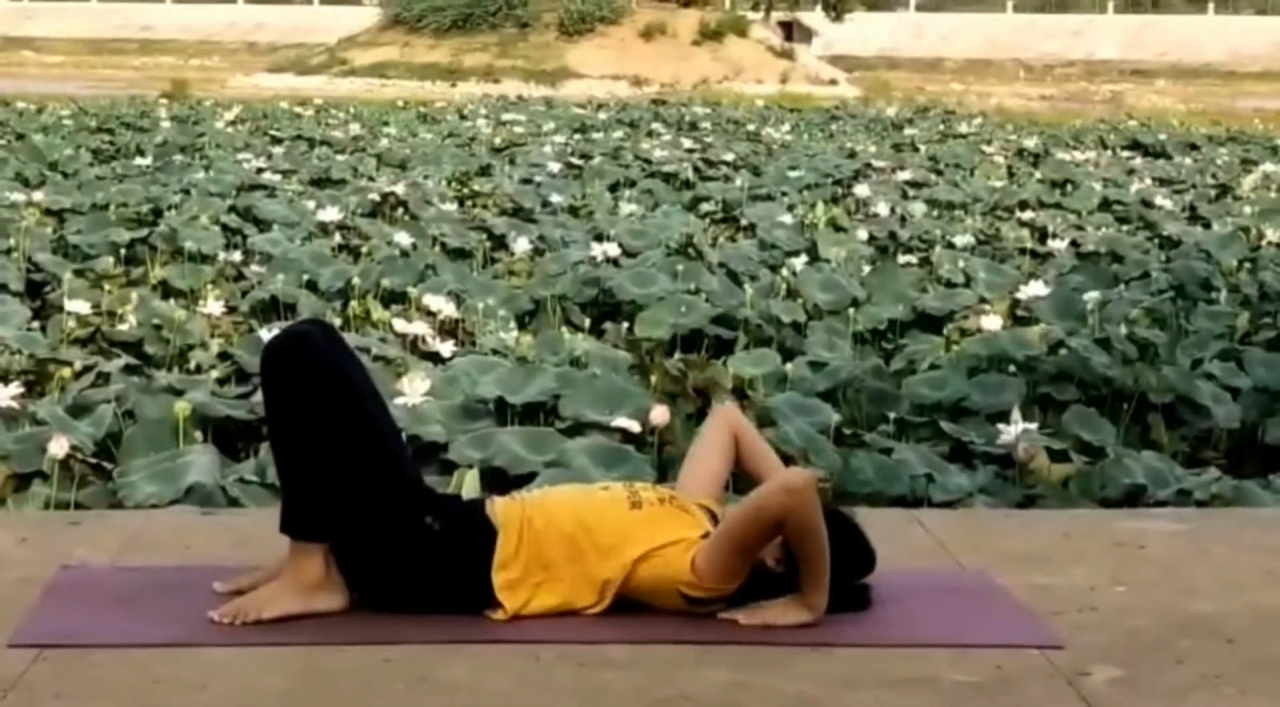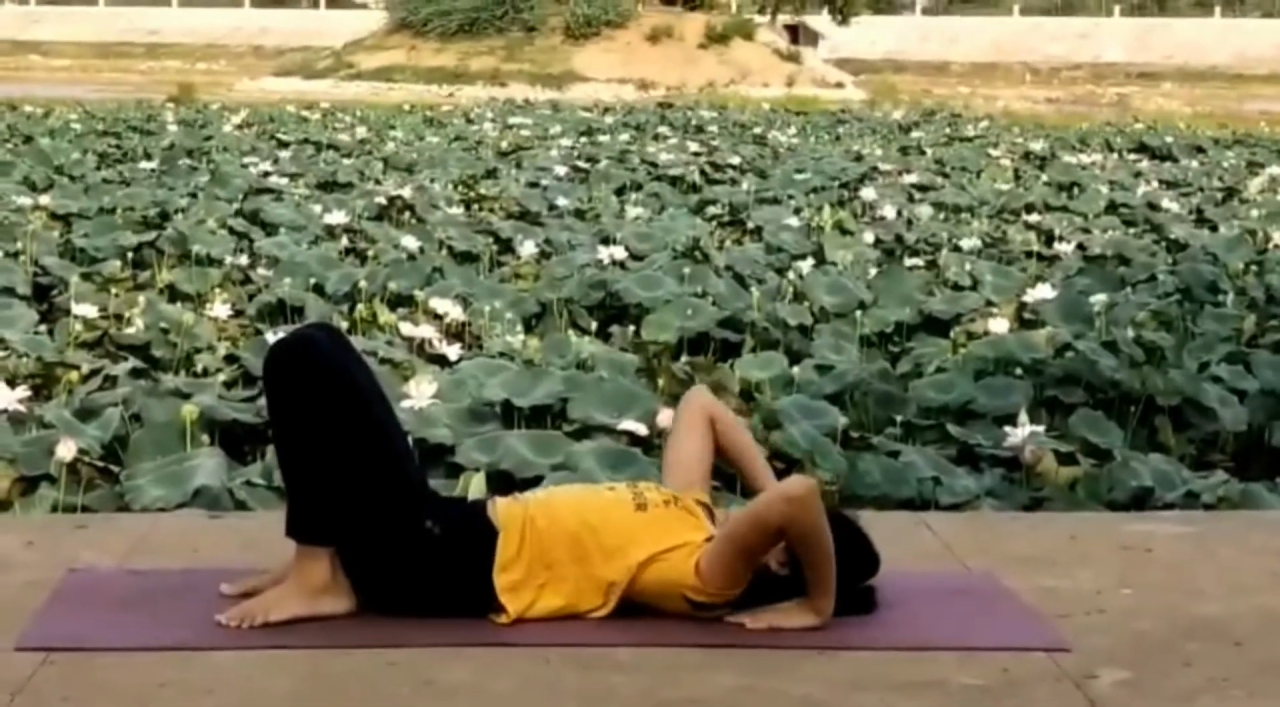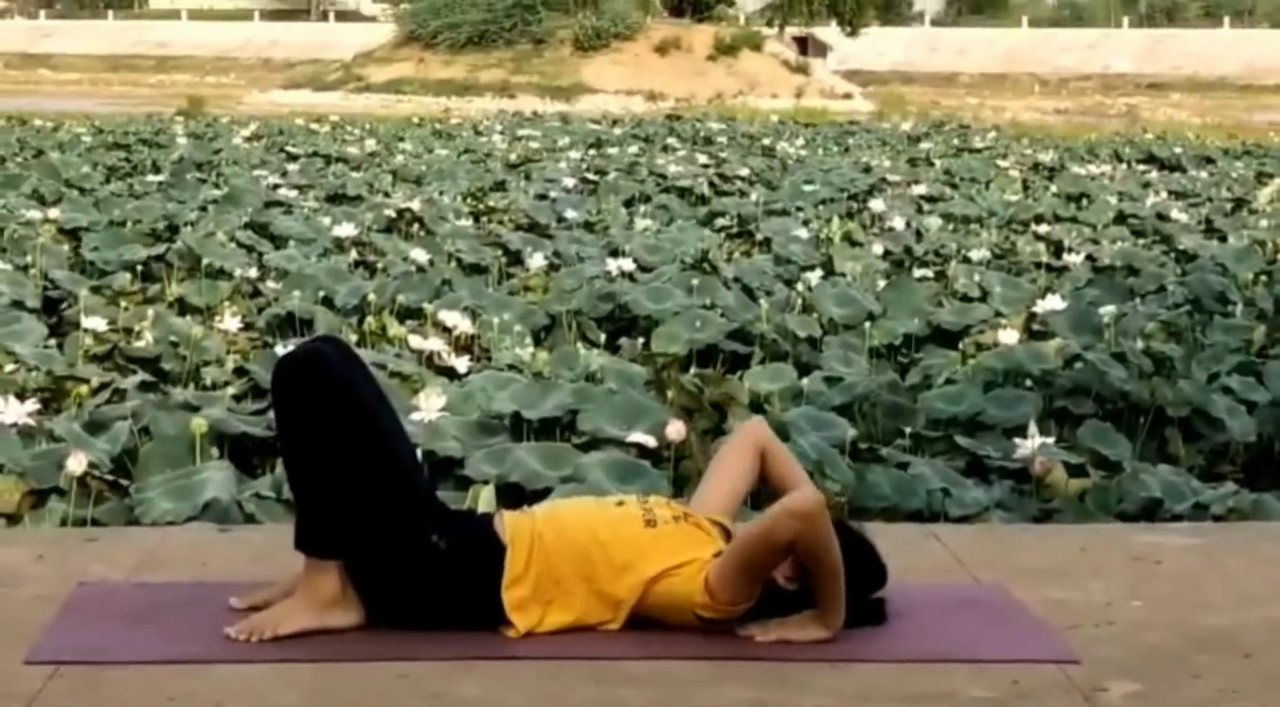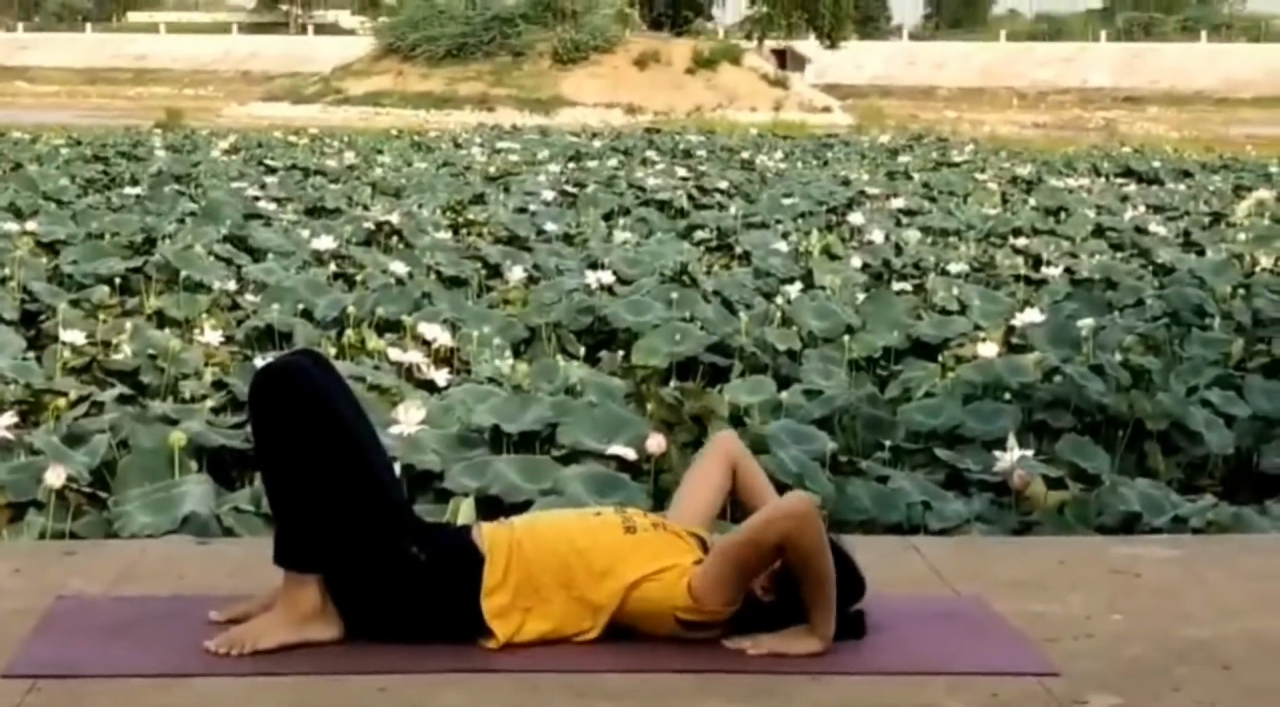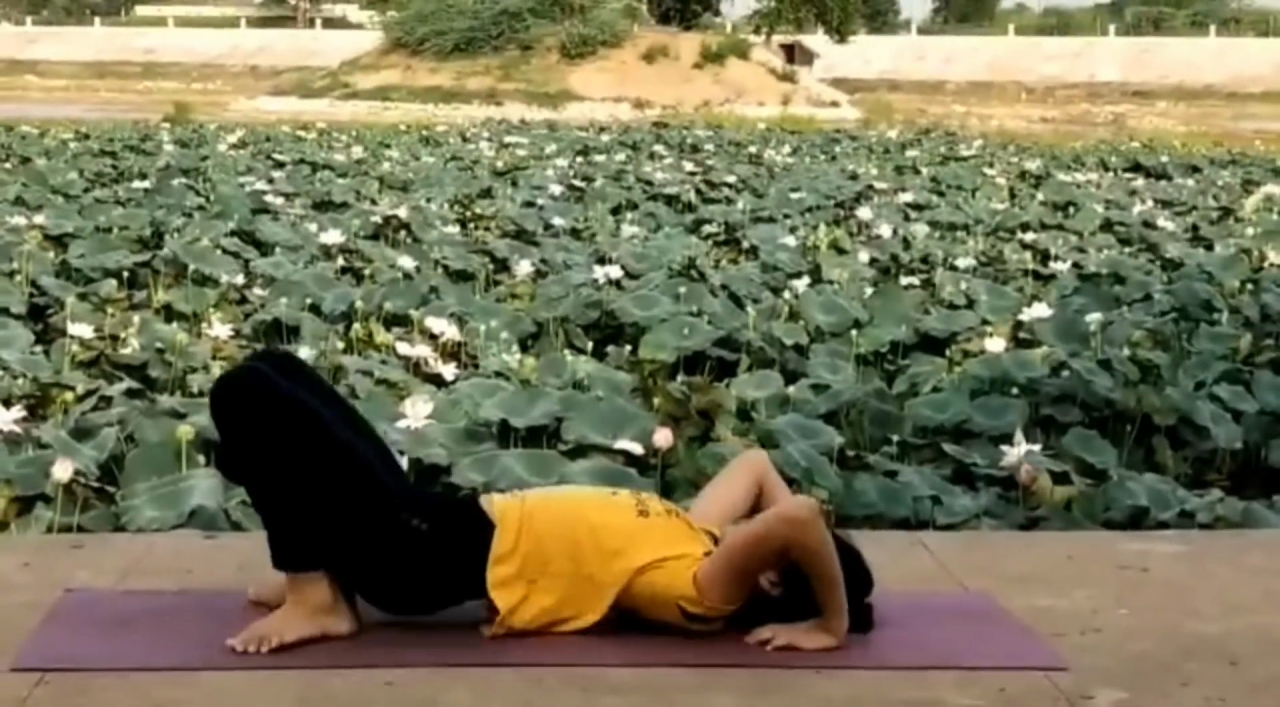
dt=0.3s
person 1, frame 1
left shoulder: (706, 574)
right shoulder: (696, 516)
left elbow: (794, 487)
right elbow: (726, 415)
left wrist: (811, 603)
right wrist: (792, 501)
left hip: (433, 562)
right hip: (445, 534)
left knee: (297, 357)
right knee: (312, 344)
left ankle: (313, 577)
right ankle: (315, 557)
person 1, frame 2
left shoulder: (711, 579)
right shoulder: (695, 514)
right elbow: (699, 401)
left wrist: (818, 606)
right wrist: (773, 492)
left hip: (438, 563)
right hip: (455, 531)
left knee: (301, 360)
right knee: (318, 347)
left ankle: (318, 581)
right ankle: (321, 561)
person 1, frame 3
left shoulder: (719, 594)
right shoulder: (709, 530)
left elbow: (805, 512)
right elbow: (755, 431)
left wrist: (827, 620)
right wrist: (812, 513)
left hip: (444, 577)
right hip: (460, 546)
left knee: (308, 374)
right knee: (325, 360)
left ankle: (328, 593)
right ankle: (328, 573)
person 1, frame 4
left shoulder: (701, 601)
right shoulder: (688, 543)
right elbow: (725, 444)
left wrist: (820, 630)
right wrist: (782, 526)
left hip: (427, 589)
right hip: (438, 558)
left knee: (285, 388)
right knee: (302, 374)
left ankle: (307, 608)
right ankle: (307, 586)
person 1, frame 5
left shoulder: (703, 593)
right shoulder: (704, 537)
left elbow: (799, 515)
right elbow: (755, 460)
left wrist: (832, 626)
left hip: (444, 553)
right hip: (456, 530)
left knee: (245, 393)
right knee: (271, 374)
left ankle: (315, 599)
right ankle: (321, 576)
